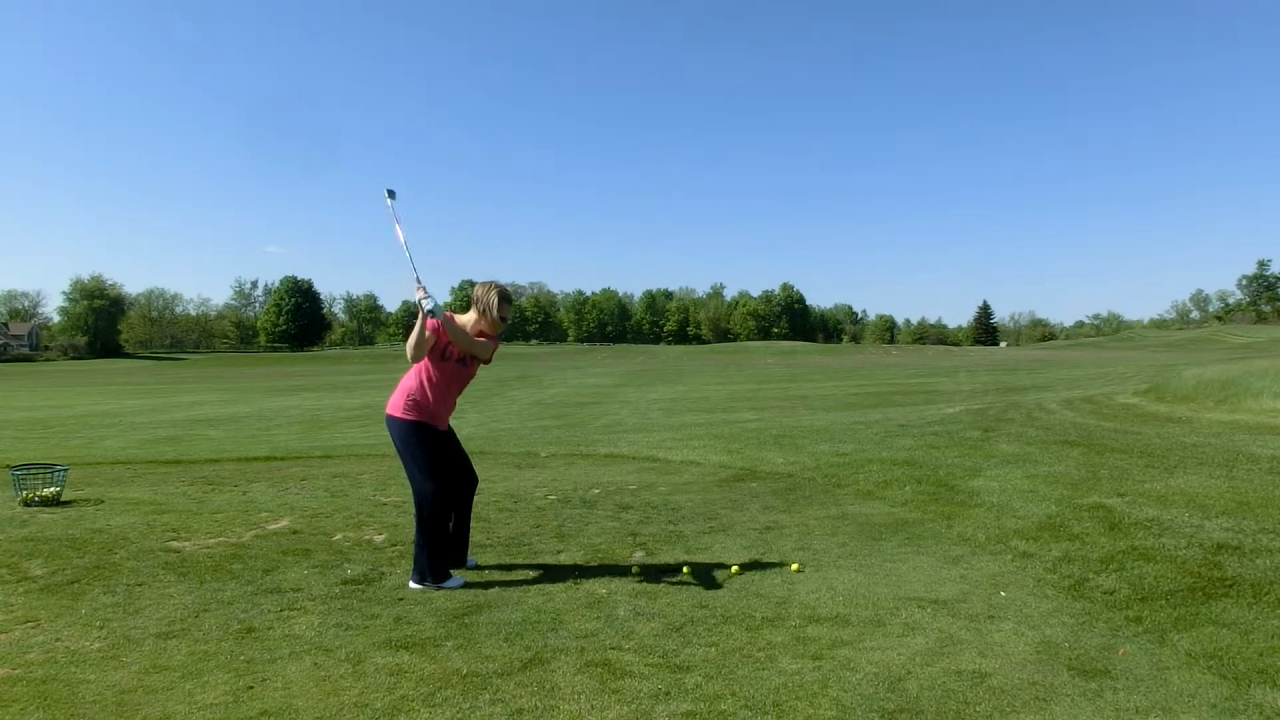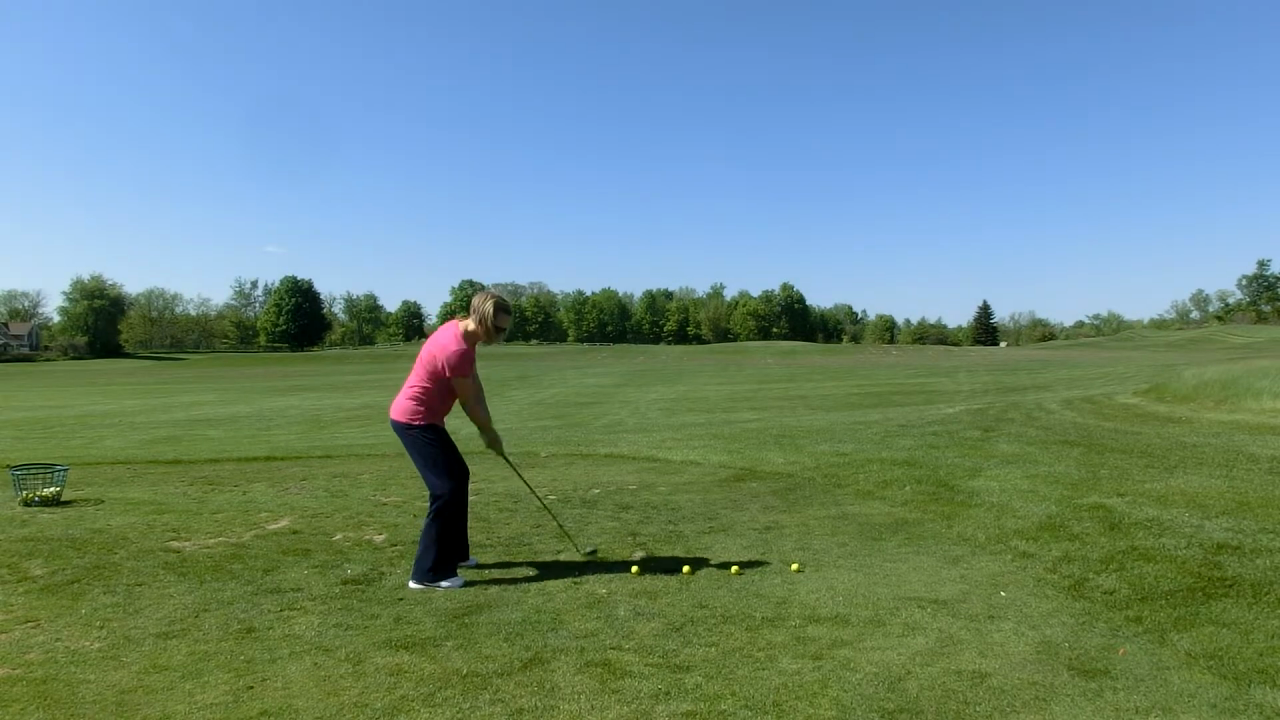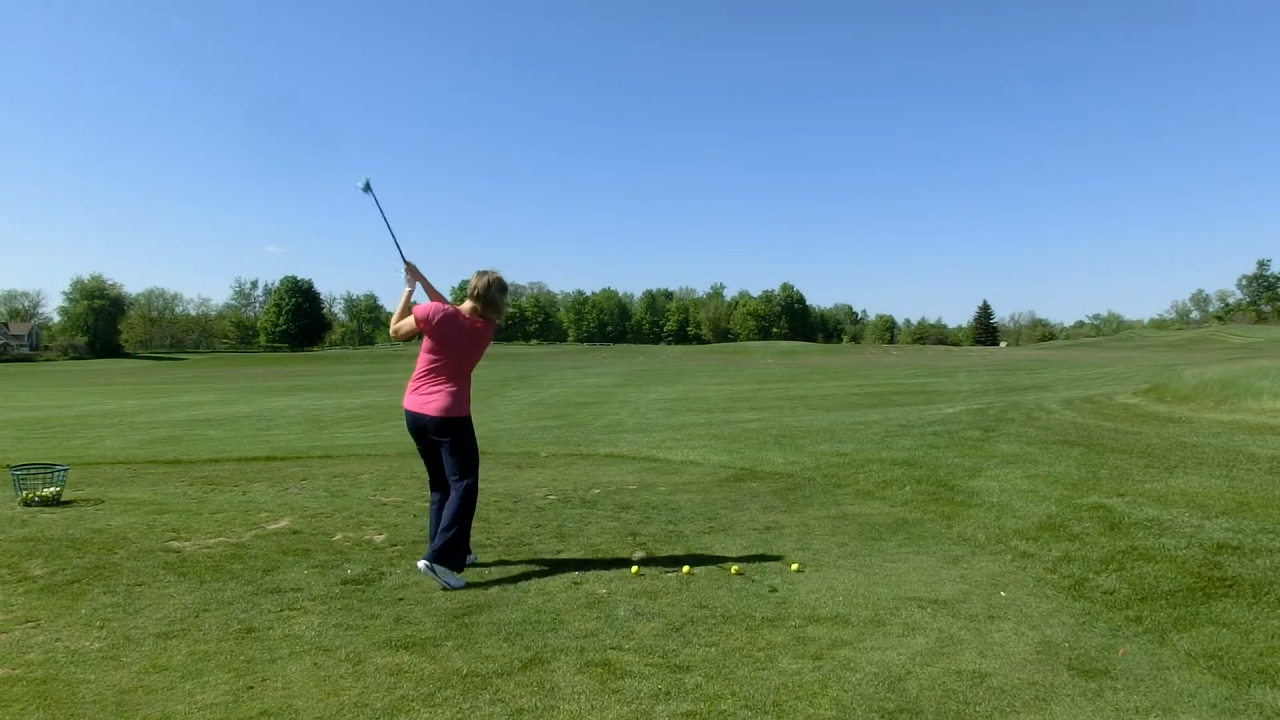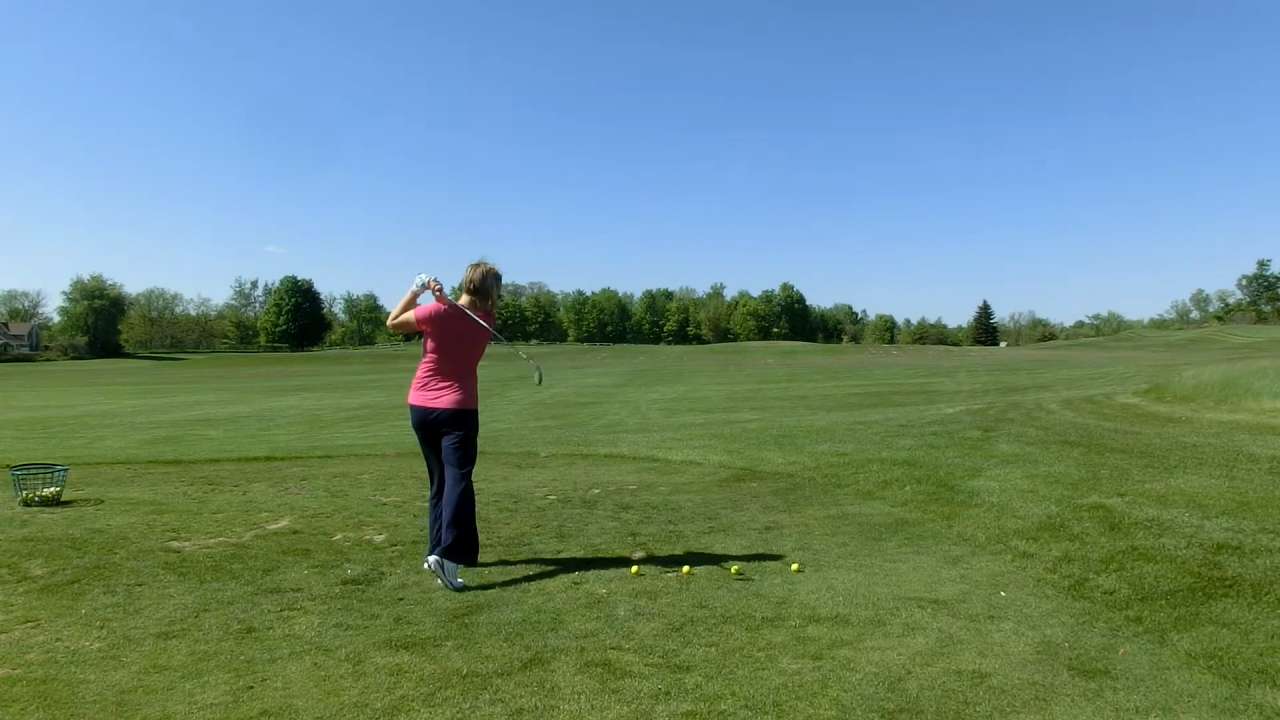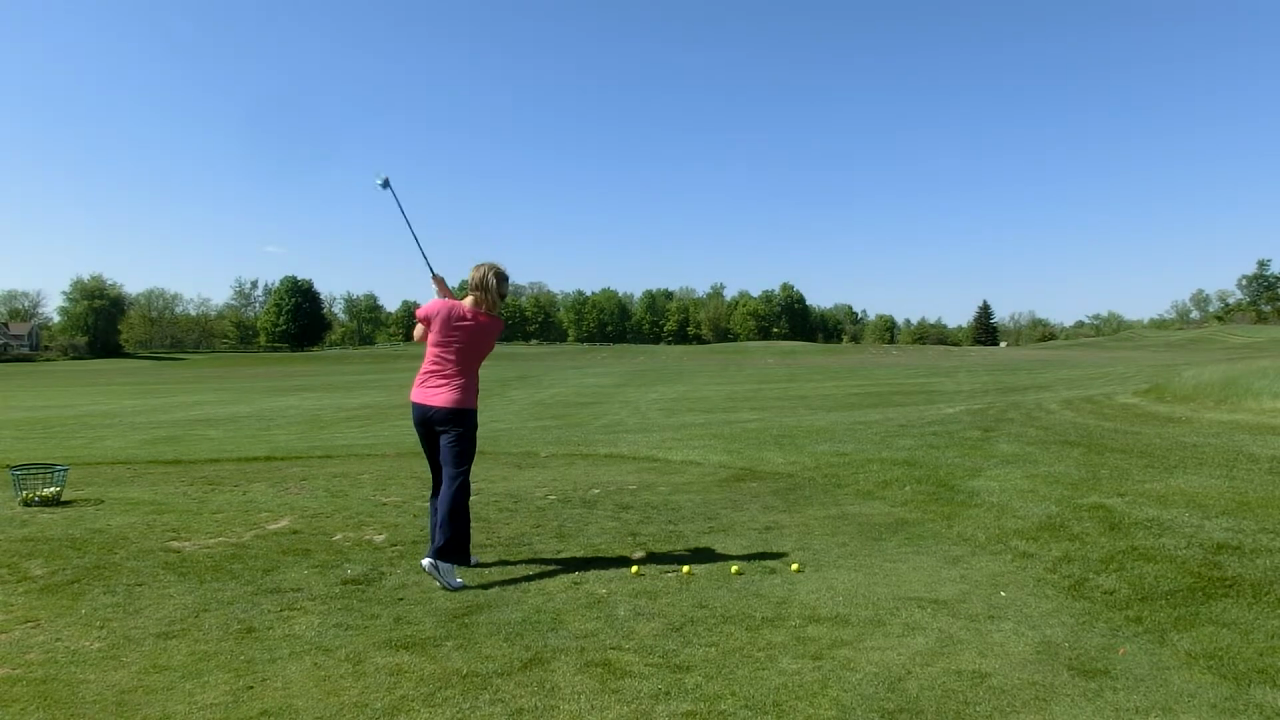
dt=0.3s
person 1, frame 1
left shoulder: (487, 342)
right shoulder: (437, 321)
left elbow: (468, 345)
right elbow: (414, 356)
left wrist: (440, 315)
right wrist: (424, 314)
left hip: (437, 420)
right hip: (407, 416)
left knee: (464, 482)
right knee: (432, 491)
left ankle: (451, 553)
right ankle: (427, 573)
person 1, frame 2
left shoulder: (455, 328)
right shoulder: (458, 352)
left elbow: (474, 385)
right elbow: (469, 402)
left wrist: (486, 428)
right wrist: (490, 434)
left hip: (407, 415)
right hip: (417, 420)
left knee: (454, 479)
right knee: (448, 490)
left ankle: (452, 553)
right ankle: (427, 572)
person 1, frame 3
left shoulder: (433, 312)
right shoulder: (487, 328)
left elbow: (396, 332)
left wrist: (409, 290)
right wrist: (423, 281)
left hip: (413, 410)
right hip: (449, 414)
left knee: (441, 481)
right knee: (464, 485)
left ankle: (450, 550)
right ankle: (438, 558)
person 1, frame 4
left shoulder: (435, 313)
right shoulder: (487, 322)
left elbow: (393, 323)
left wrist: (417, 290)
right wrist: (441, 296)
left hip: (421, 407)
right hip: (457, 410)
left knee: (440, 479)
right knee: (458, 479)
left ankle: (439, 549)
right ankle: (446, 552)
person 1, frame 5
left shoulder: (437, 309)
right shoulder: (494, 325)
left elbow: (419, 337)
right wrist: (446, 295)
left hip: (422, 404)
right hip: (457, 408)
left knee: (441, 479)
right knee: (455, 479)
left ankle: (444, 550)
right ankle: (440, 555)
